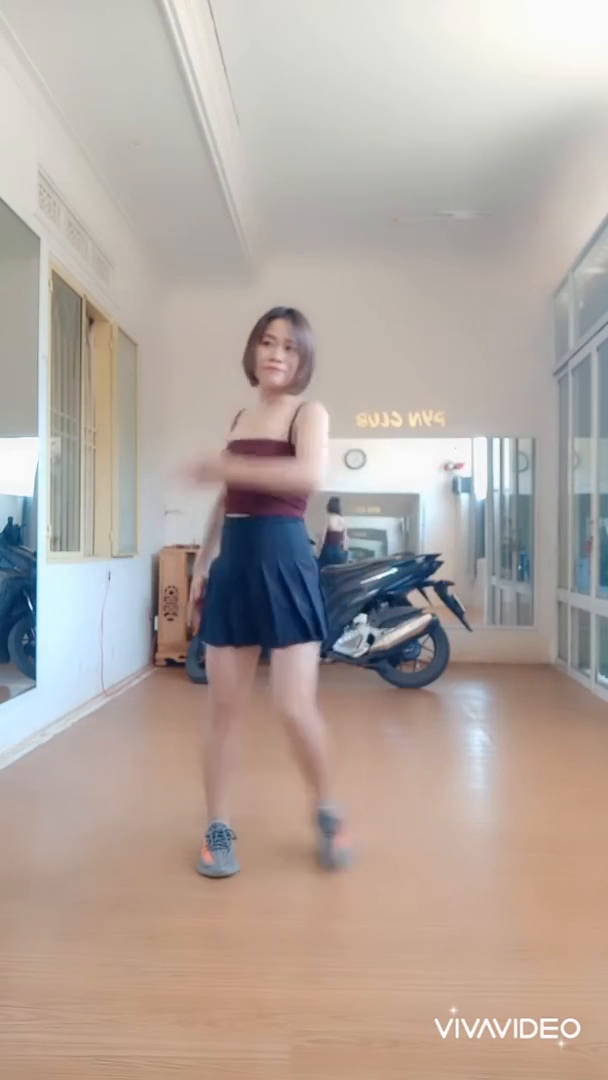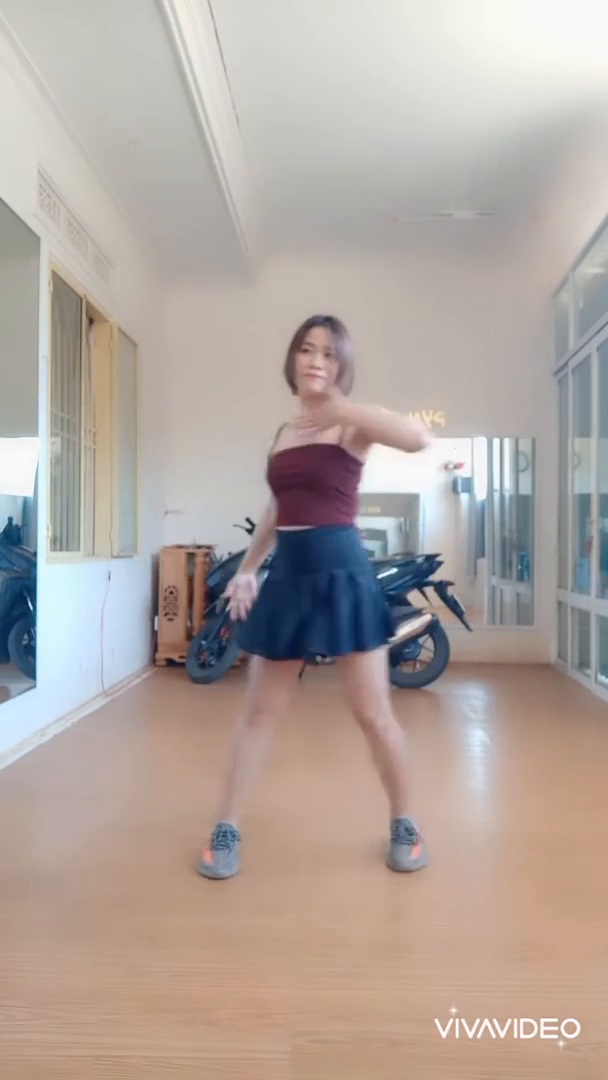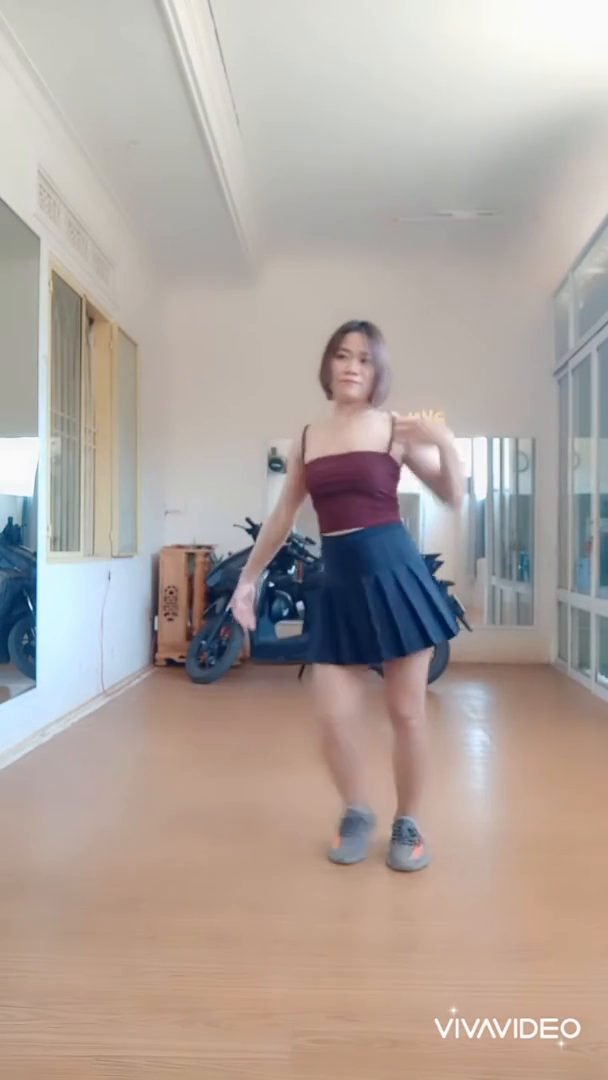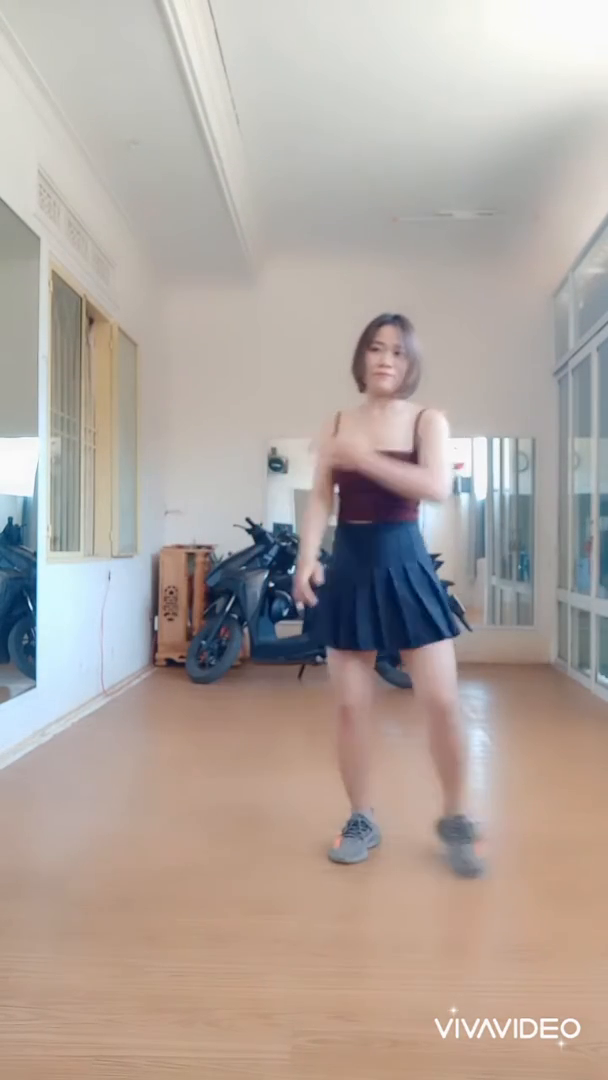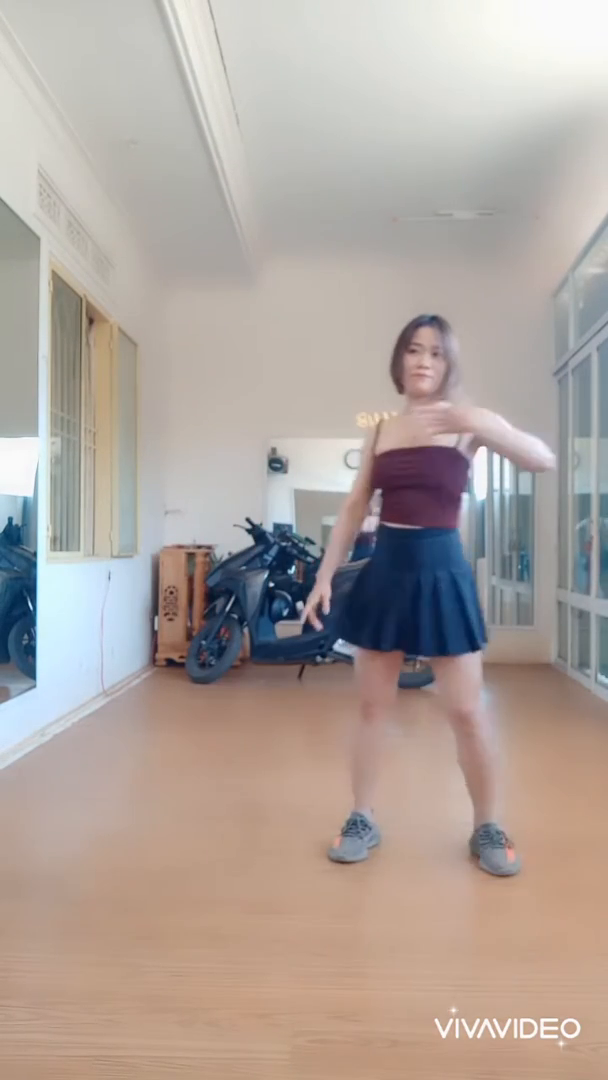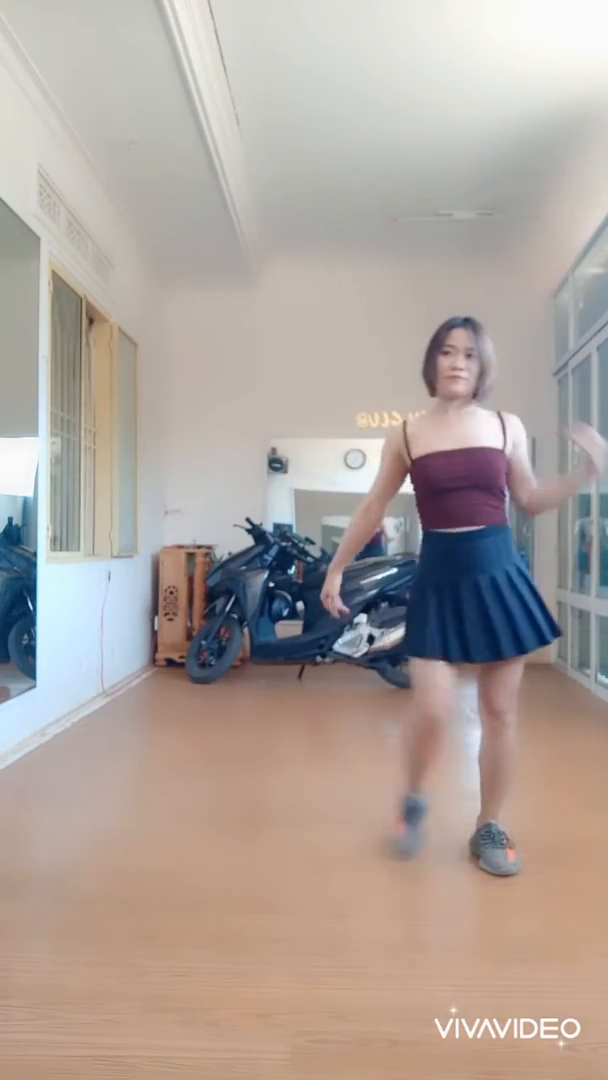
dt=0.3s
person 1, frame 1
left shoulder: (309, 414)
right shoulder: (240, 420)
left elbow: (306, 477)
left wrist: (227, 468)
right wrist: (203, 563)
left hip: (285, 567)
right hip: (235, 573)
left knee: (296, 709)
right knee: (225, 707)
left ankle: (326, 813)
right ankle: (218, 828)
person 1, frame 2
left shoulder: (349, 424)
right shoulder: (285, 432)
left elbow: (417, 437)
left wrist: (345, 410)
right wrist: (245, 570)
left hip: (342, 575)
right hip: (289, 579)
left knee: (372, 714)
right knee: (259, 710)
left ankle: (404, 823)
right ankle: (228, 829)
person 1, frame 3
left shoulder: (395, 429)
right shoulder: (307, 437)
left elbow: (454, 498)
right elbow: (284, 515)
left wrist: (445, 447)
right wrist: (249, 576)
left hip: (395, 574)
right hip: (339, 582)
left knee: (406, 714)
right knee: (336, 718)
left ankle: (407, 823)
right ankle: (357, 814)
person 1, frame 4
left shoulder: (425, 420)
right shoulder: (338, 425)
left elbow: (437, 488)
right elbow: (319, 498)
left wrist: (364, 459)
right wrist: (307, 557)
left hip: (404, 569)
right hip: (348, 572)
left knee: (443, 702)
right knee: (351, 708)
left ankle: (454, 817)
right ankle: (361, 821)
person 1, frame 5
left shoulder: (468, 420)
right shoulder: (381, 431)
left elbow: (543, 458)
right elbow: (353, 509)
left wrist: (478, 427)
right wrist: (323, 575)
left hip: (441, 572)
right hip: (384, 573)
left knee: (466, 712)
right knee: (373, 705)
left ankle: (486, 826)
right ankle: (363, 820)
person 1, frame 6
left shoulder: (506, 426)
right shoulder: (407, 434)
left elbow: (529, 499)
right elbow: (373, 508)
right wrist: (336, 568)
left hip: (502, 576)
right hip: (441, 579)
left knee: (501, 713)
right knee: (431, 712)
left ankle: (489, 826)
right ankle: (413, 801)
